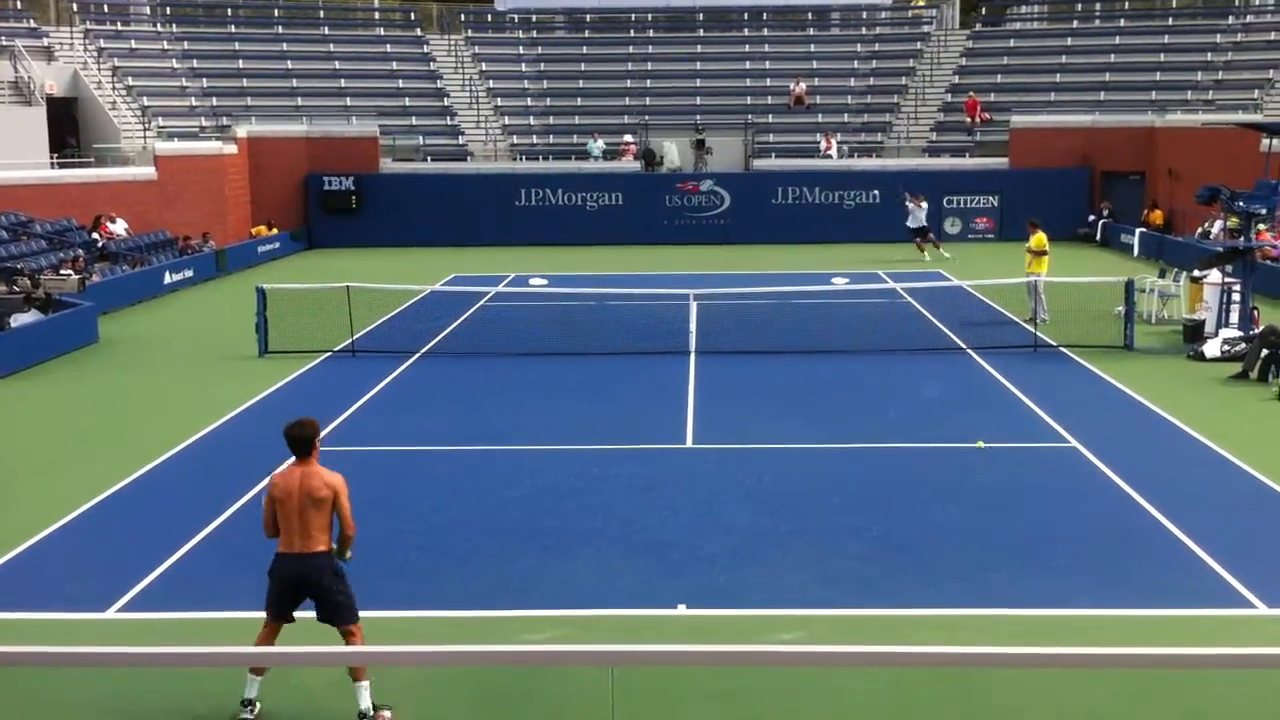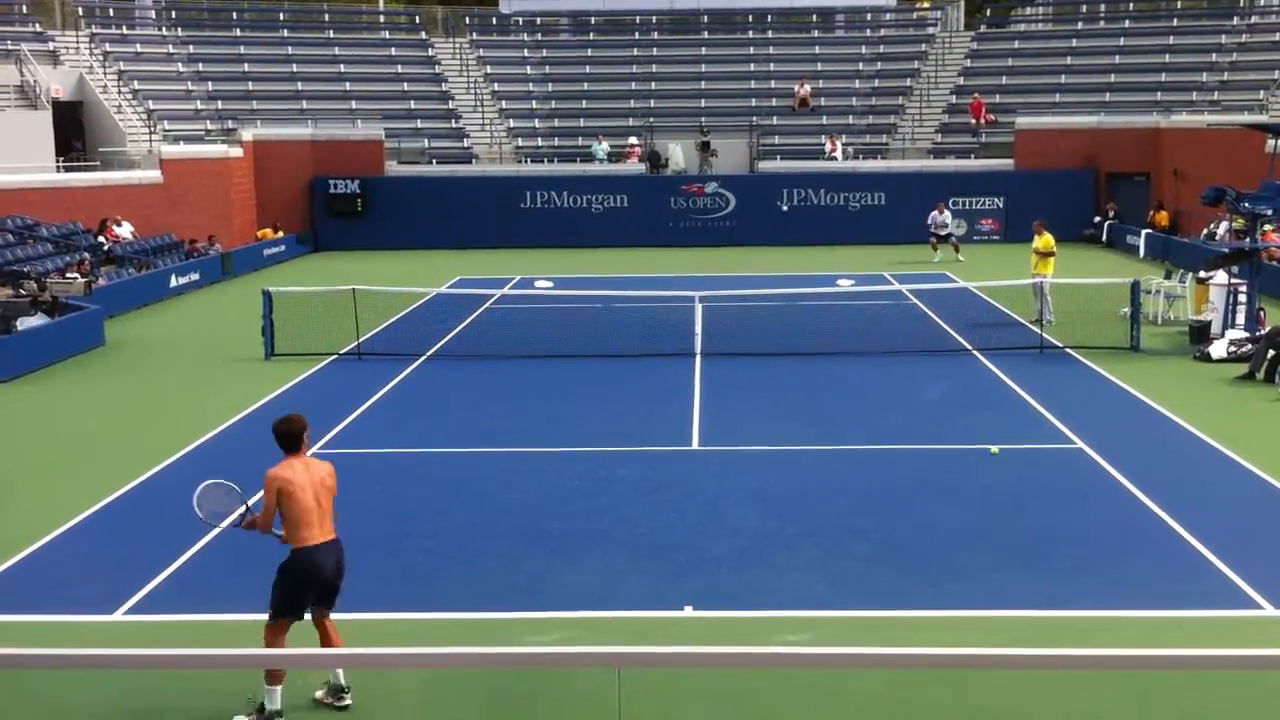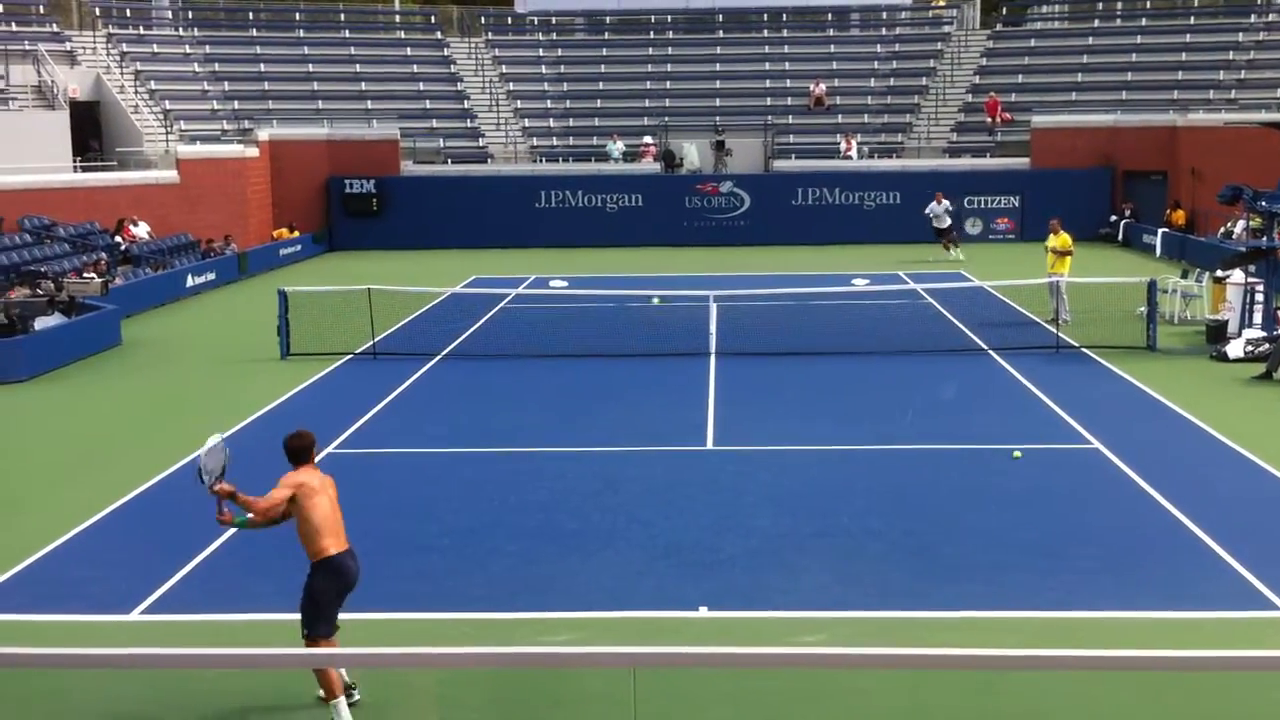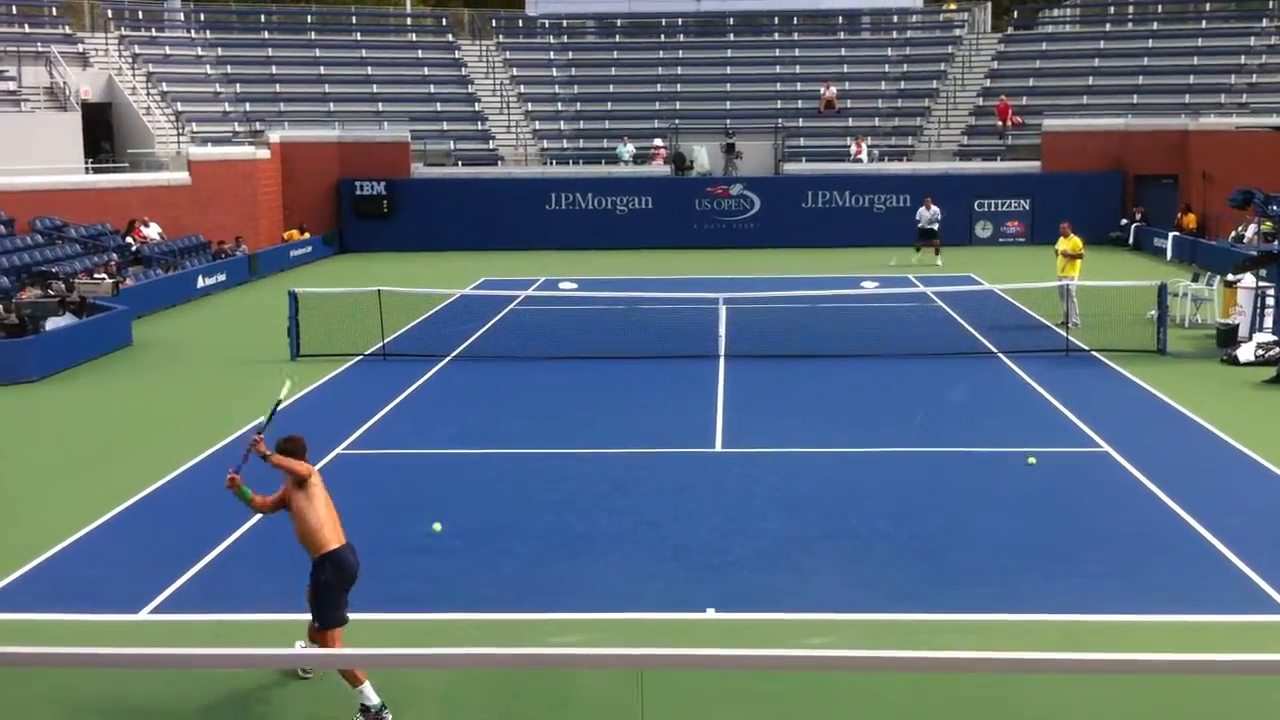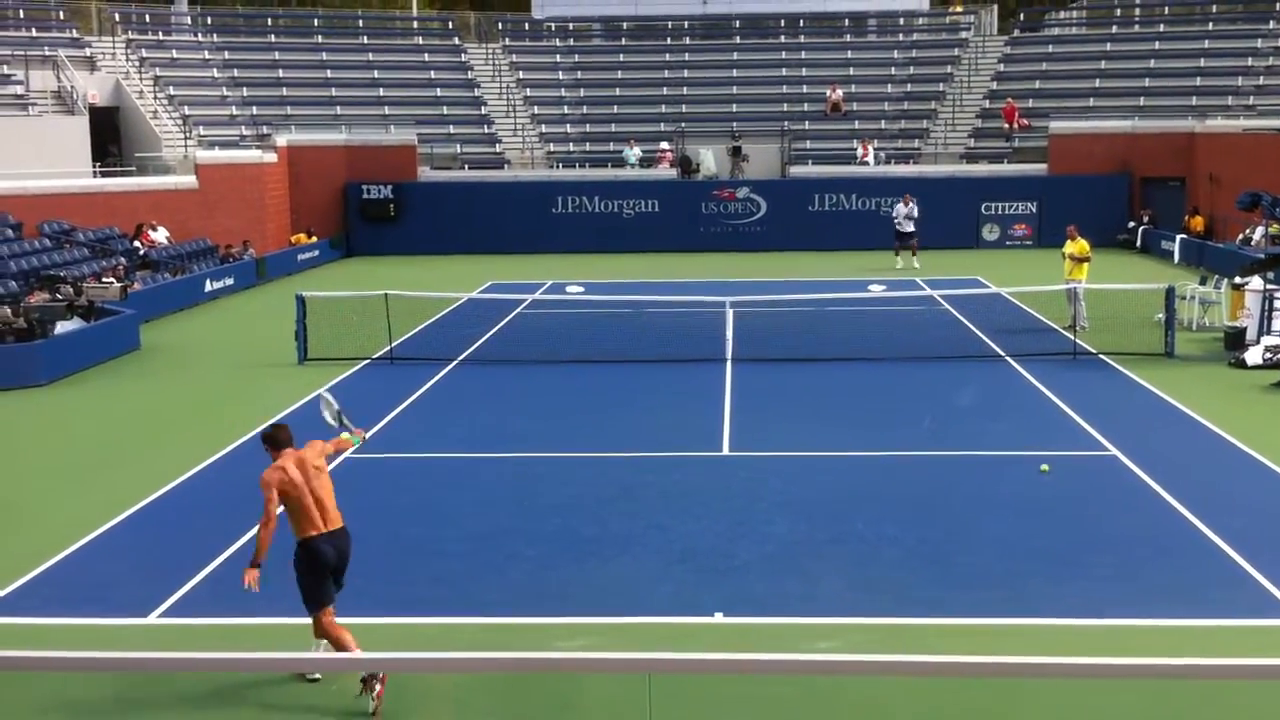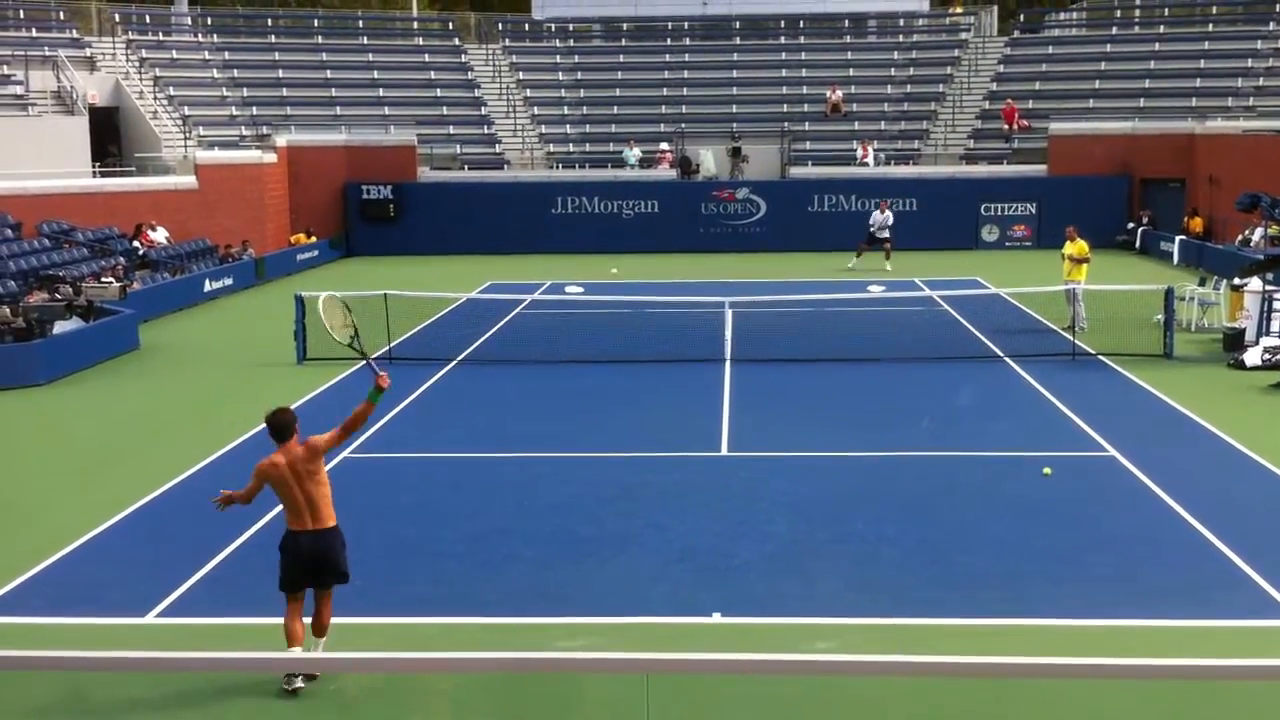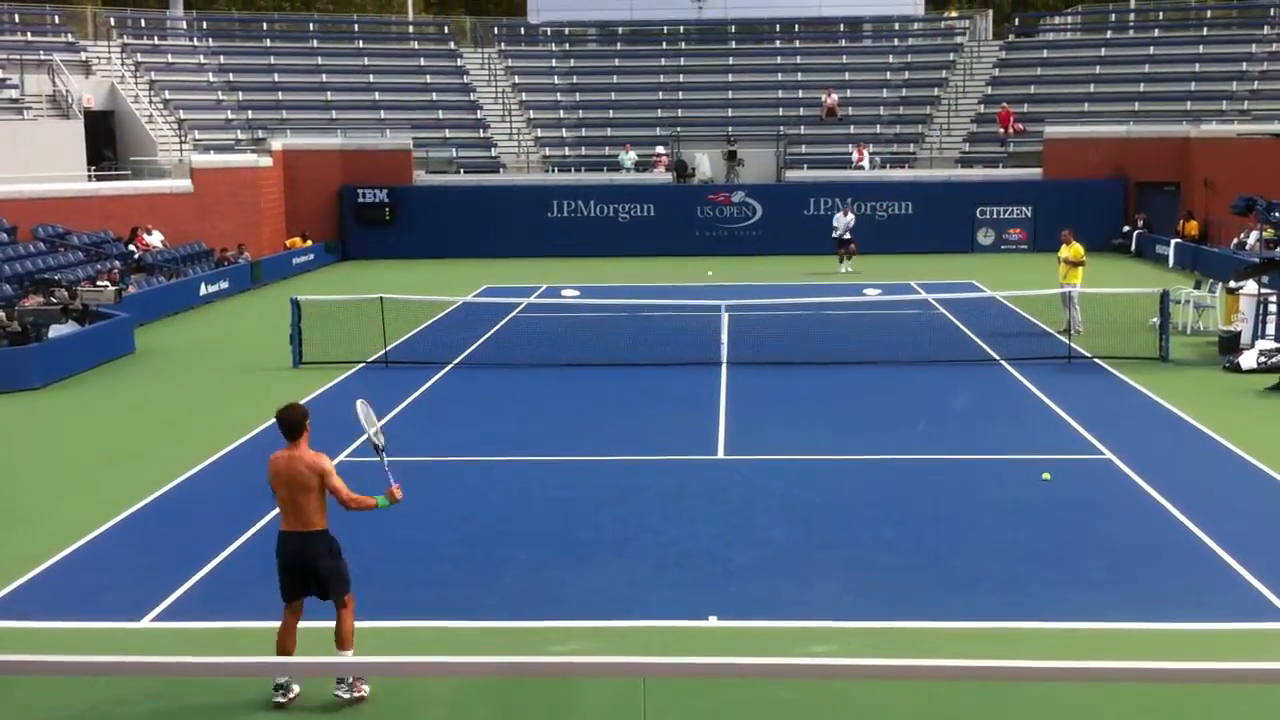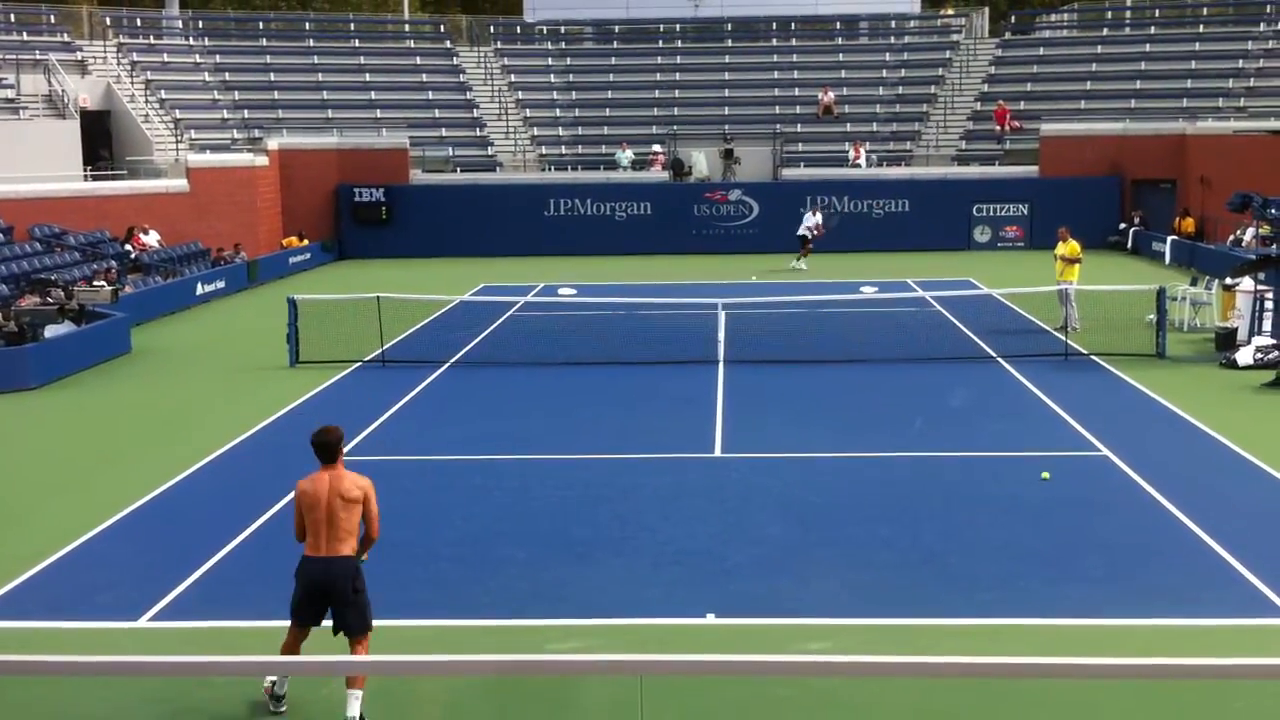
dt=0.3s
person 1, frame 1
left shoulder: (275, 482)
right shoulder: (333, 481)
left elbow: (270, 531)
right elbow: (348, 531)
right wrist: (342, 552)
left hip: (286, 565)
right hip: (321, 565)
left knee: (269, 629)
right knee: (352, 634)
person 1, frame 2
left shoulder: (276, 474)
right shoulder: (327, 468)
left elbow: (265, 524)
left wrist: (251, 521)
left hip: (307, 559)
right hip: (334, 552)
left knee: (275, 632)
right knee: (321, 618)
right ankle: (338, 688)
person 1, frame 3
left shoulder: (294, 480)
right shoulder: (325, 480)
left elbow: (262, 509)
right elbow: (277, 516)
left wrist: (232, 494)
right wrist: (236, 521)
left hip: (329, 568)
right hip: (347, 562)
left knee: (315, 649)
right knee: (320, 625)
right ankle: (345, 685)
person 1, frame 4
left shoulder: (305, 473)
right shoulder: (291, 487)
left elbow: (298, 469)
right elbow: (263, 504)
left wrist: (266, 455)
right wrist: (240, 489)
left hip: (333, 562)
right hip: (339, 557)
left knee: (329, 642)
right knee: (316, 602)
person 1, frame 5
left shoulder: (272, 475)
right shoulder: (314, 451)
left elbow: (269, 521)
right elbow: (342, 443)
left wrist: (255, 565)
right wrist: (356, 436)
left hip: (314, 547)
right hip: (340, 538)
left knee: (325, 620)
right knee: (322, 603)
left ankle: (370, 672)
person 1, frame 6
left shoulder: (266, 466)
right shoulder: (311, 449)
left elbow: (247, 498)
right elbow: (350, 427)
left wrist: (228, 499)
right wrist: (377, 392)
left hip: (297, 540)
right hip: (330, 536)
left knee: (294, 606)
right knee: (324, 600)
left ankle: (295, 671)
person 1, frame 7
left shoulder: (274, 462)
right shoulder: (316, 462)
right elbow: (349, 501)
right wrist: (385, 500)
left hip: (287, 543)
right hip: (317, 542)
left knee: (291, 613)
right knee: (345, 604)
left ankle: (281, 685)
right ankle: (346, 681)
person 1, frame 8
left shoulder: (303, 487)
right shoulder: (361, 484)
left elbow: (299, 535)
right elbow: (372, 534)
right wrist: (359, 552)
left hip: (310, 568)
right hip: (344, 570)
left knee: (296, 633)
right knee: (359, 643)
left ankle: (278, 692)
